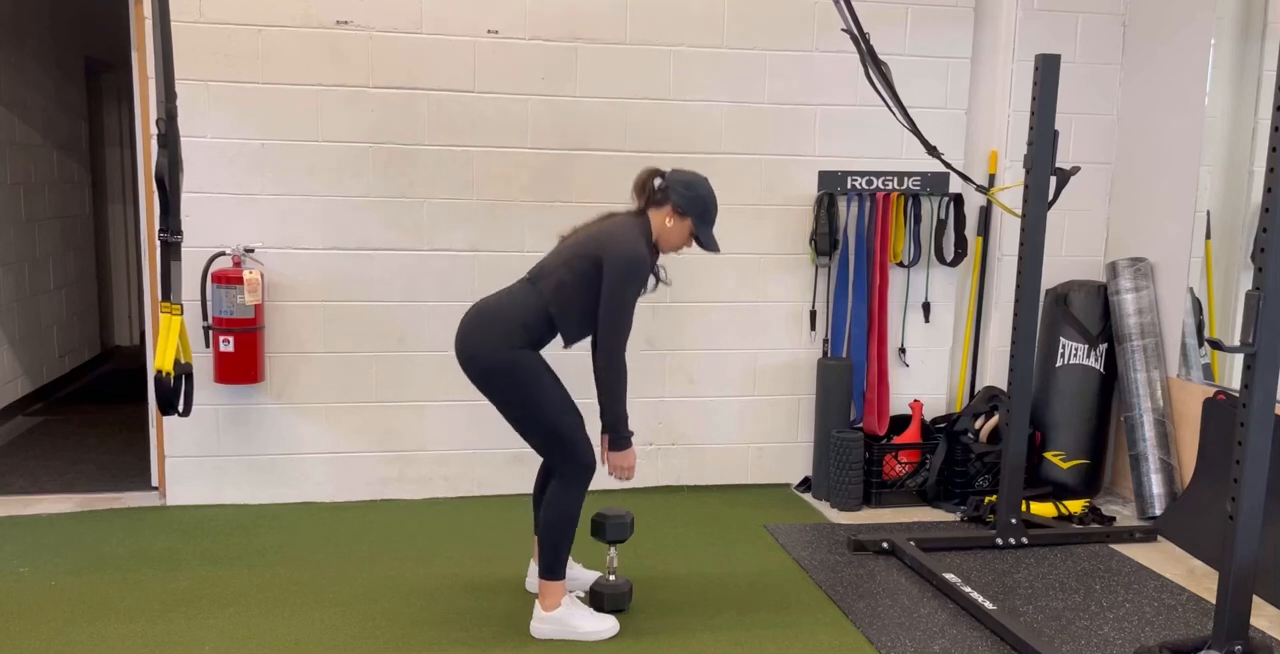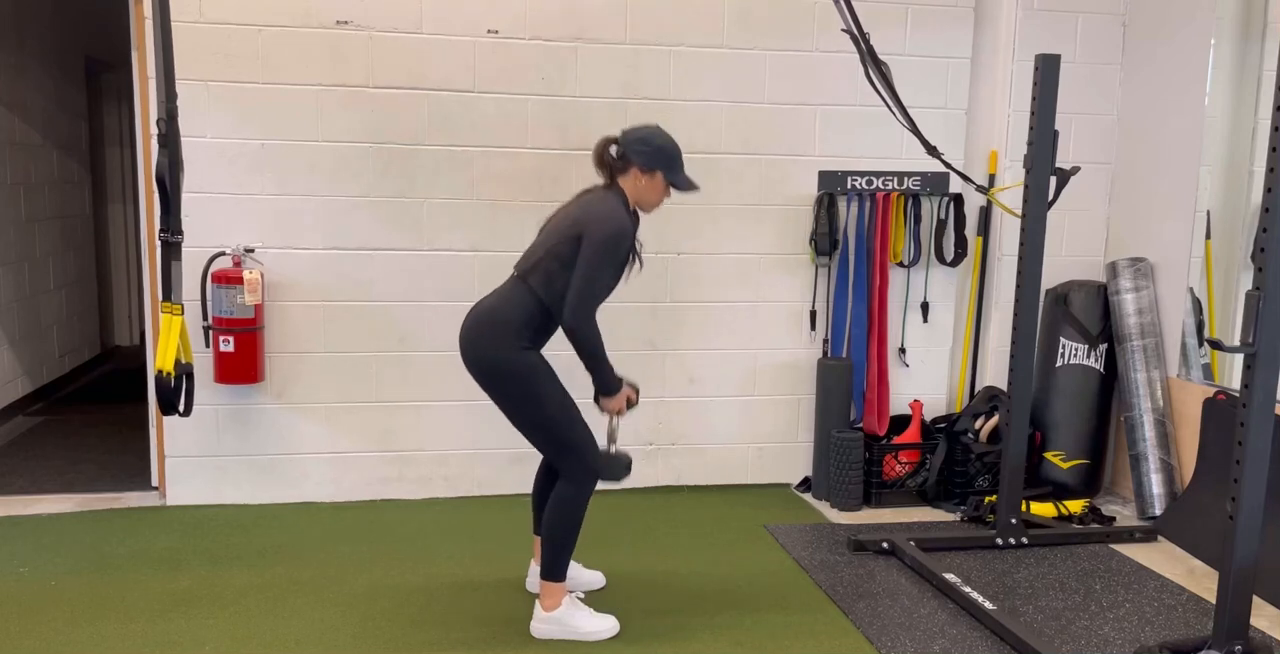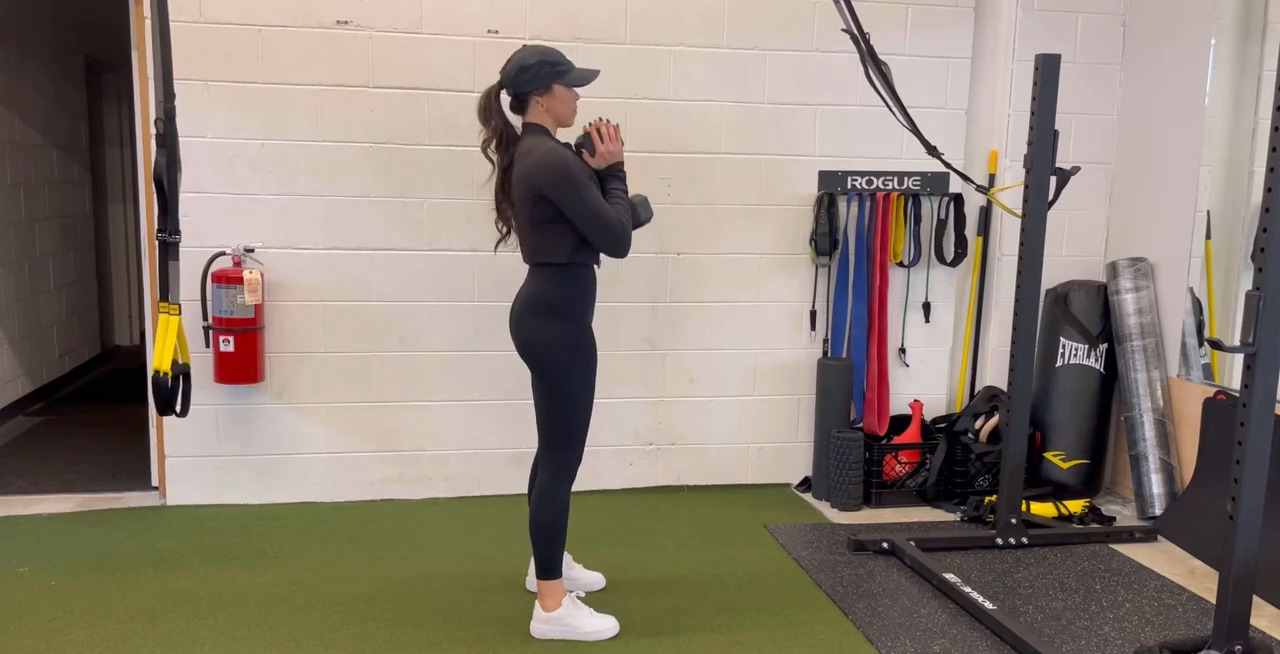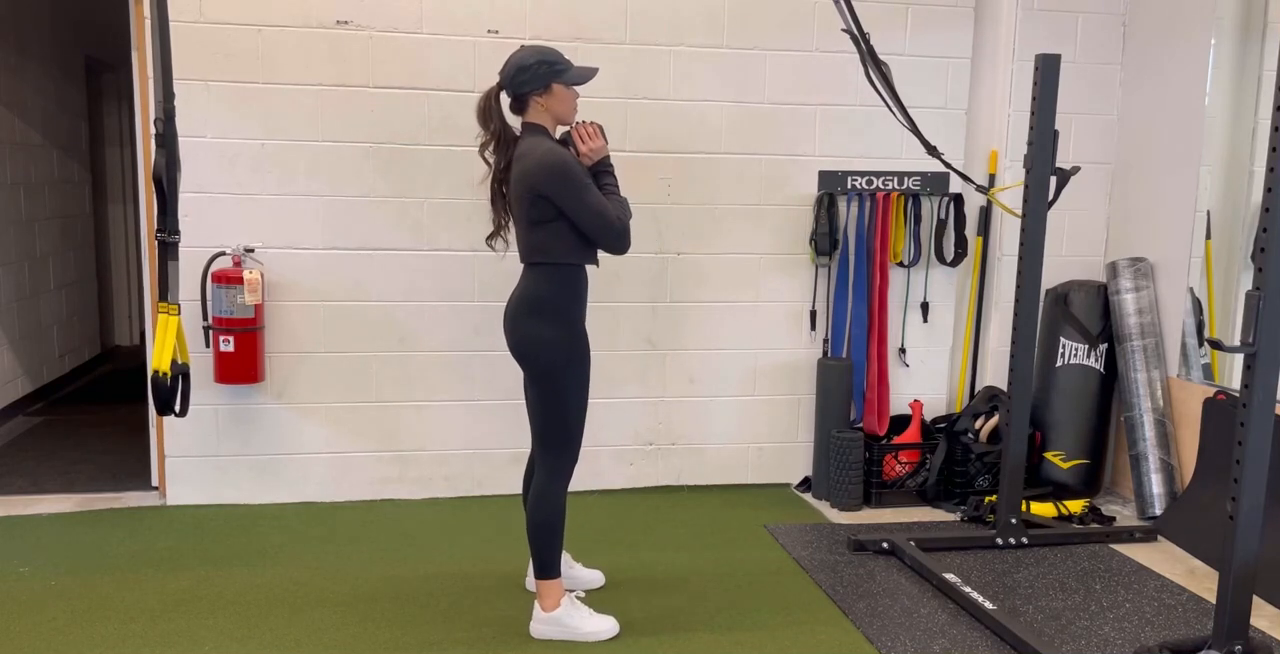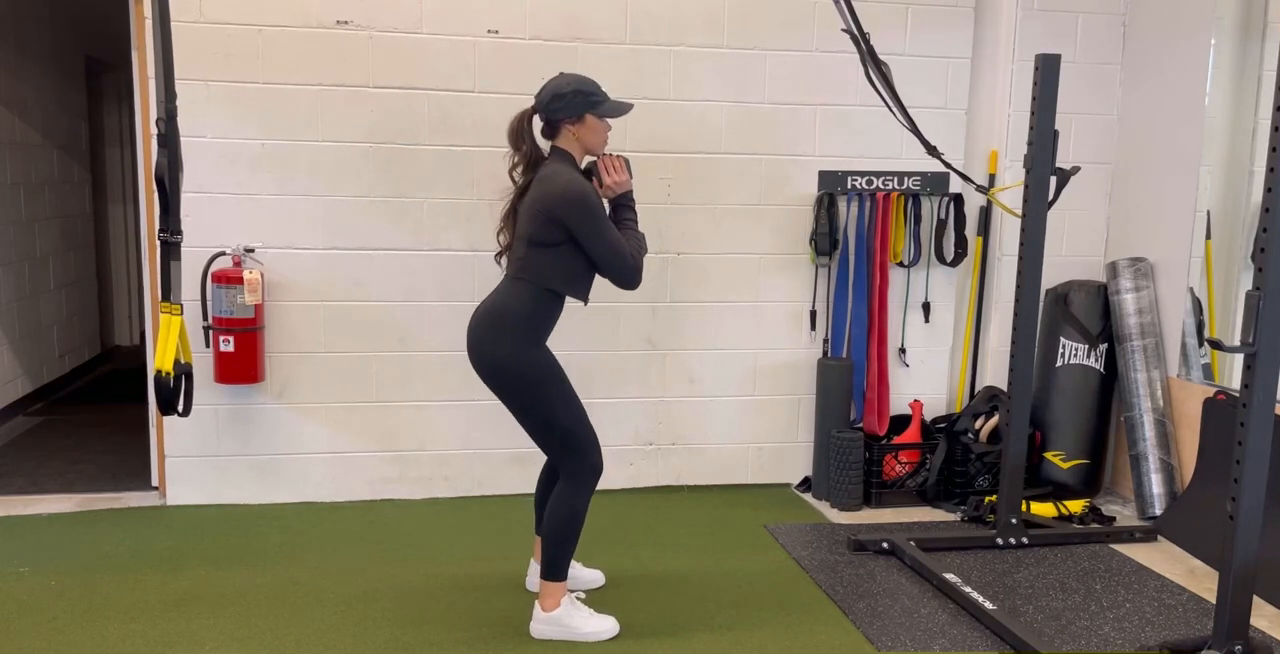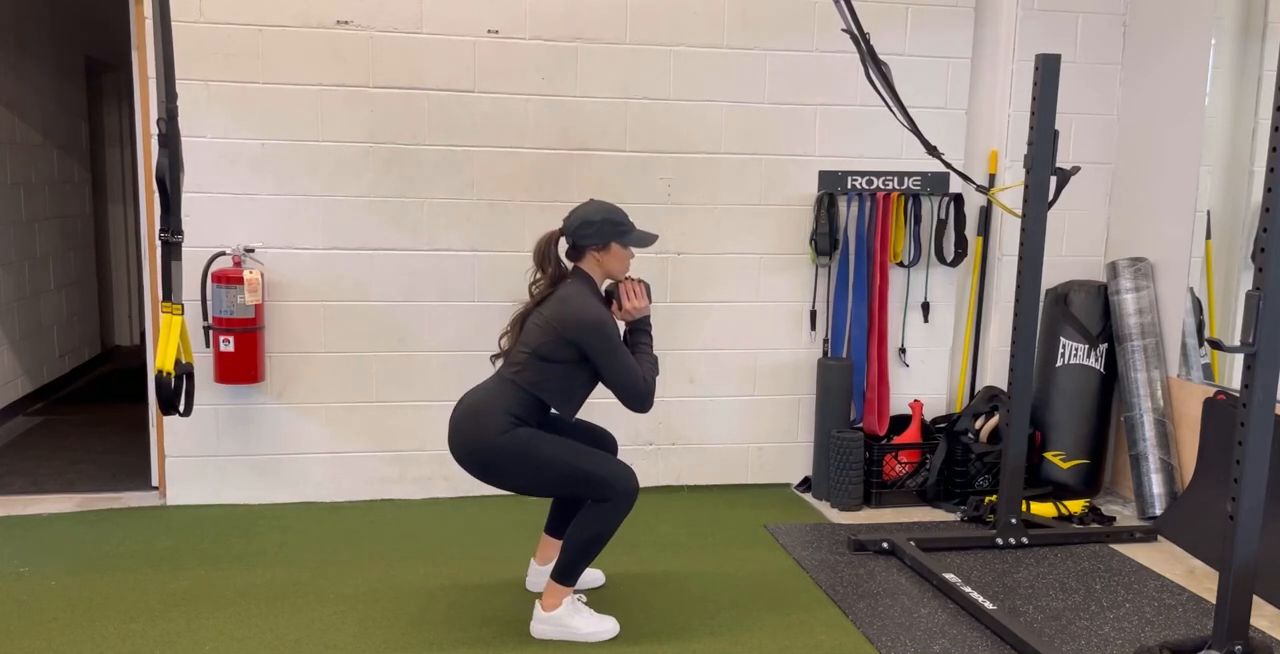
dt=0.7s
person 1, frame 1
left shoulder: (623, 233)
right shoulder: (630, 250)
left elbow: (601, 339)
right elbow: (609, 348)
left wrist: (611, 423)
right wrist: (619, 437)
left hip: (493, 333)
right hip: (498, 344)
left knee: (567, 442)
right knee: (575, 460)
left ankle: (545, 563)
right ankle: (551, 606)
person 1, frame 2
left shoulder: (598, 206)
right shoulder: (613, 220)
right elbow: (574, 312)
left wrist: (604, 378)
right wrist: (609, 385)
left hip: (497, 330)
right hip: (502, 341)
left knee: (564, 450)
right knee: (581, 461)
left ankle: (544, 563)
right ankle: (551, 607)
person 1, frame 3
left shoulder: (532, 153)
right shoulder: (549, 159)
left elbow: (580, 215)
right elbow: (615, 239)
left wrist: (597, 171)
right wrist: (612, 172)
left hip: (547, 311)
right hip: (558, 318)
left knee: (556, 450)
right knee: (561, 457)
left ankle: (548, 564)
right ankle: (551, 607)
person 1, frame 4
left shoulder: (531, 152)
right shoulder: (549, 160)
left elbow: (582, 219)
right elbow: (616, 235)
left wrist: (587, 167)
right wrist: (600, 166)
left hip: (541, 311)
right hip: (551, 318)
left knee: (550, 450)
right knee: (557, 457)
left ankle: (548, 563)
right ankle: (551, 607)
person 1, frame 5
left shoulder: (552, 176)
right shoulder: (569, 189)
left elbow: (593, 250)
right elbow: (627, 272)
left wrist: (606, 200)
right wrist: (622, 202)
left hip: (507, 332)
right hip: (510, 340)
left knee: (568, 449)
right knee: (582, 460)
left ankle: (545, 562)
right ankle: (552, 607)
person 1, frame 6
left shoulder: (570, 294)
right shoulder: (585, 313)
left elbow: (618, 371)
right elbow: (640, 396)
left wrist: (621, 324)
right wrist: (639, 325)
left hip: (488, 420)
right hip: (489, 436)
left knee: (599, 448)
right knee: (617, 483)
left ankle: (546, 562)
right ankle: (553, 608)
